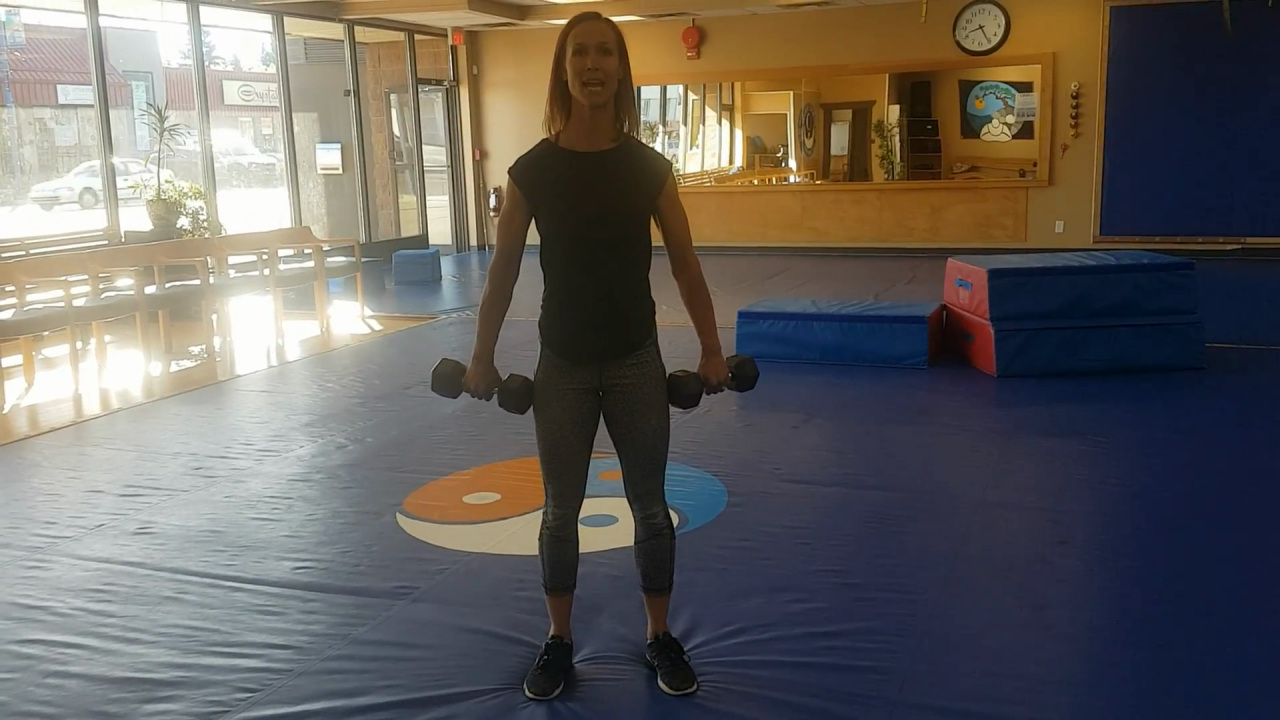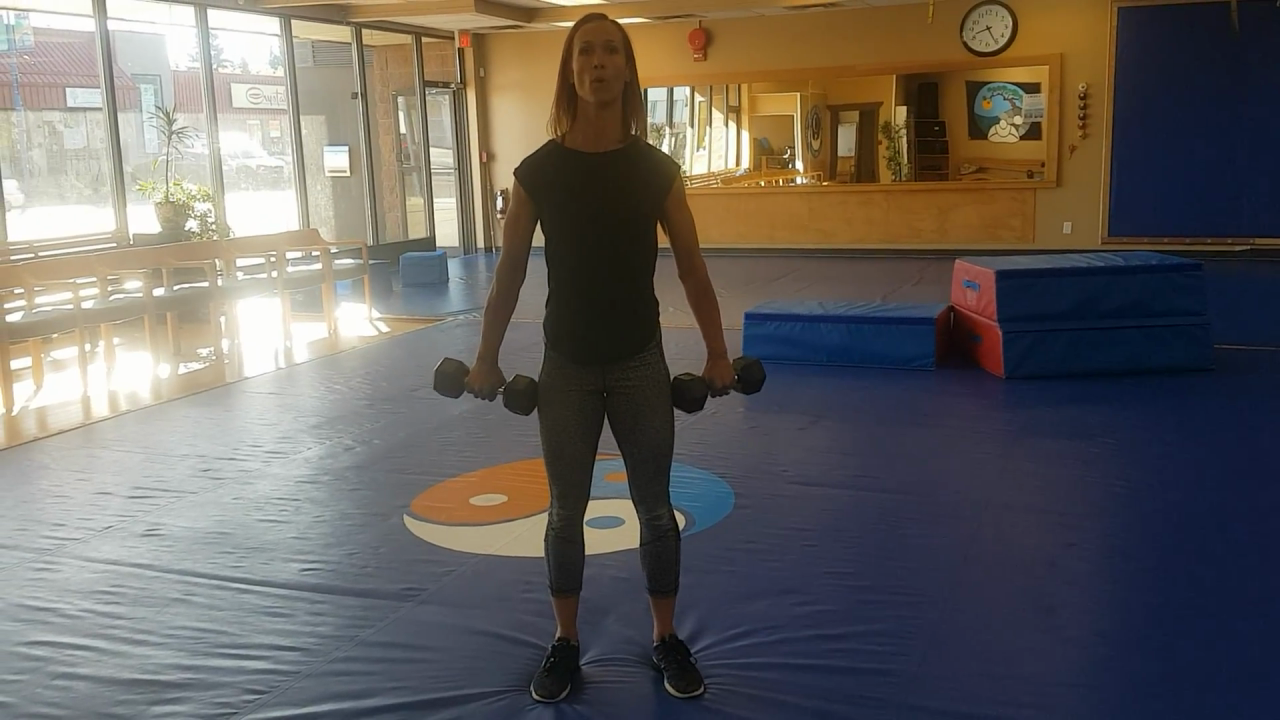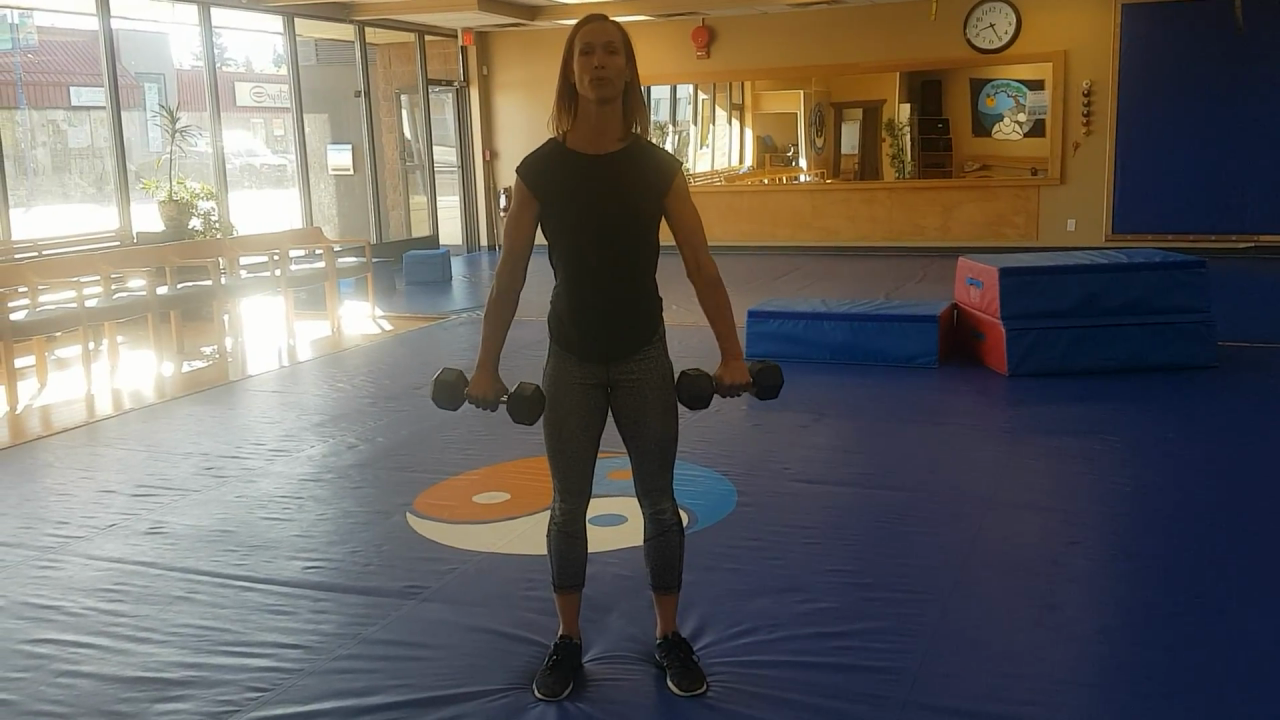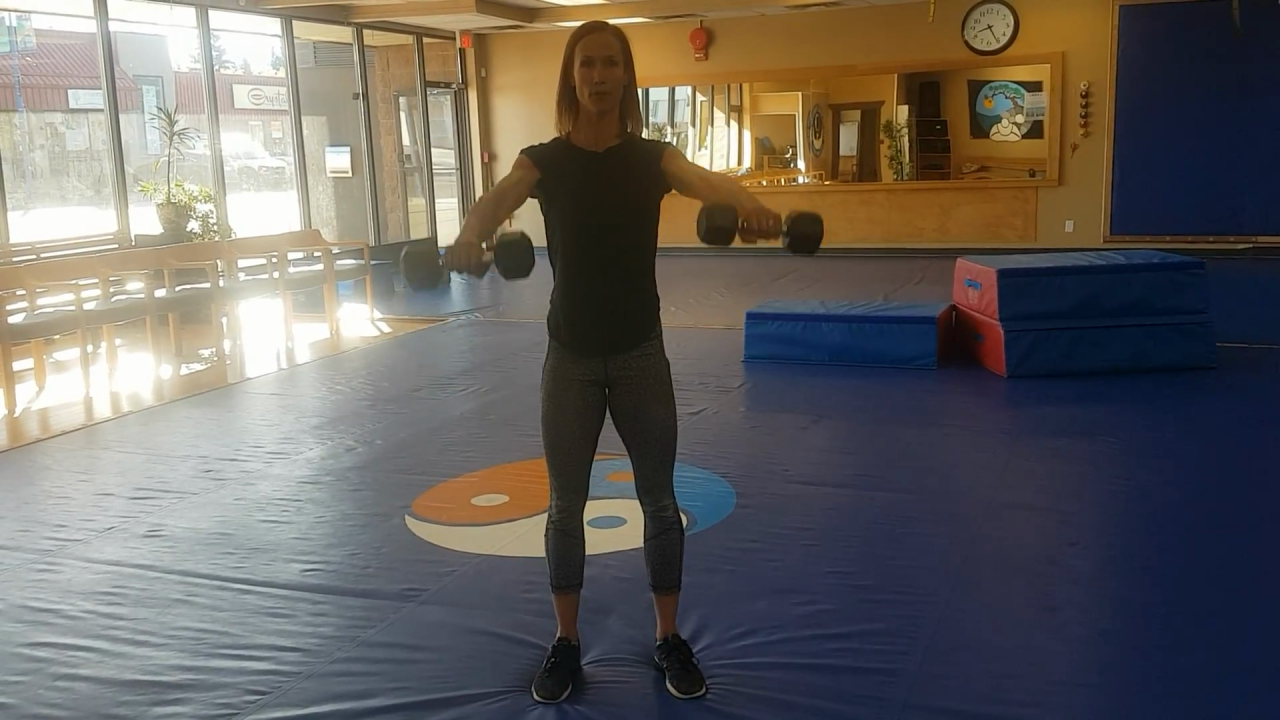
dt=0.5s
person 1, frame 1
left shoulder: (648, 166)
right shoulder: (532, 169)
left elbow: (685, 263)
right elbow: (502, 269)
left wrist: (711, 349)
right wrist: (482, 356)
left hip: (636, 362)
right hip: (562, 366)
left knee: (650, 505)
right knee: (560, 509)
left ankle: (660, 637)
right ankle: (558, 640)
person 1, frame 2
left shoulder: (657, 169)
right shoulder: (538, 170)
left elbow: (692, 267)
right elbow: (509, 270)
left wrist: (718, 353)
right wrist: (486, 357)
left hip: (640, 363)
right hip: (566, 367)
left knee: (655, 507)
right knee: (566, 511)
left ankle: (667, 640)
right ankle: (565, 644)
person 1, frame 3
left shoulder: (658, 166)
right shoulder: (540, 169)
left elbow: (700, 262)
right elbow: (510, 271)
left wrist: (732, 353)
right wrist: (486, 365)
left hip: (643, 357)
right hip: (571, 361)
left knee: (658, 501)
right knee: (568, 506)
left ankle: (669, 637)
right ankle: (567, 640)
person 1, frame 4
left shoulder: (652, 156)
right shoulder: (544, 159)
left elbow: (705, 183)
right elbow: (498, 197)
left wrist: (750, 207)
right wrist: (470, 237)
left hip: (639, 354)
right hip: (570, 357)
left knee: (658, 499)
right knee: (565, 504)
left ankle: (668, 639)
right ankle: (564, 643)
